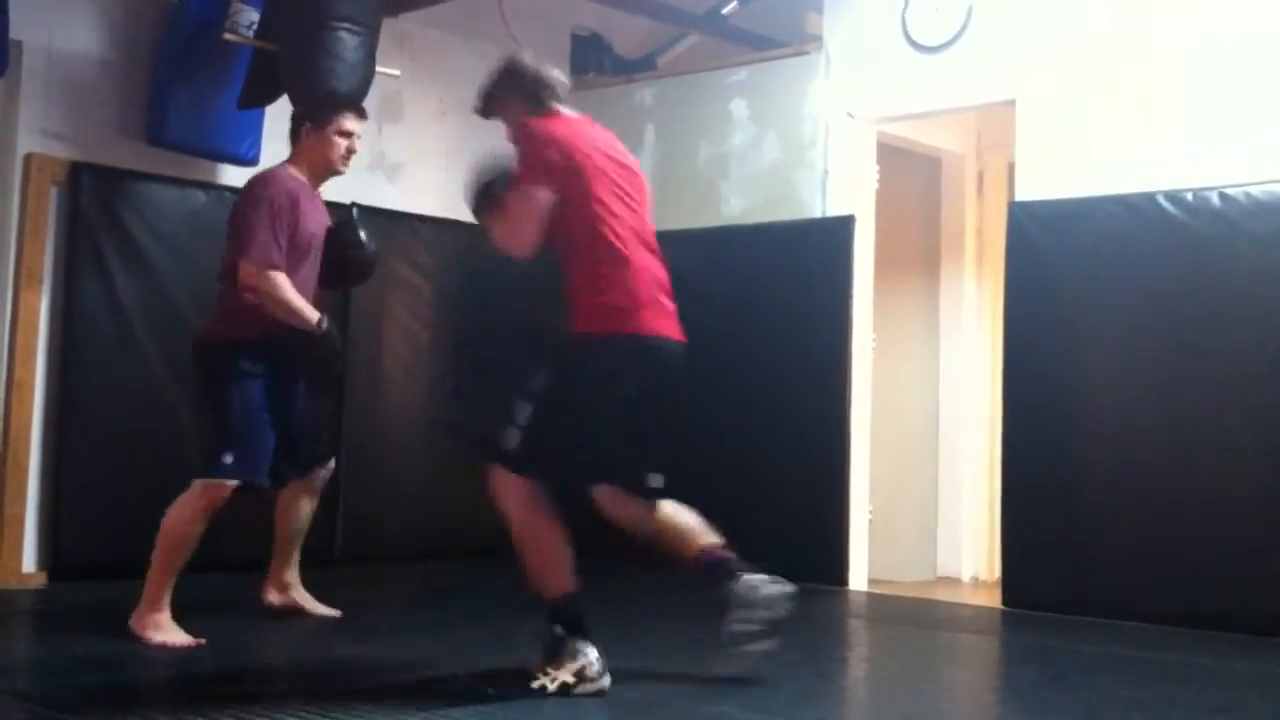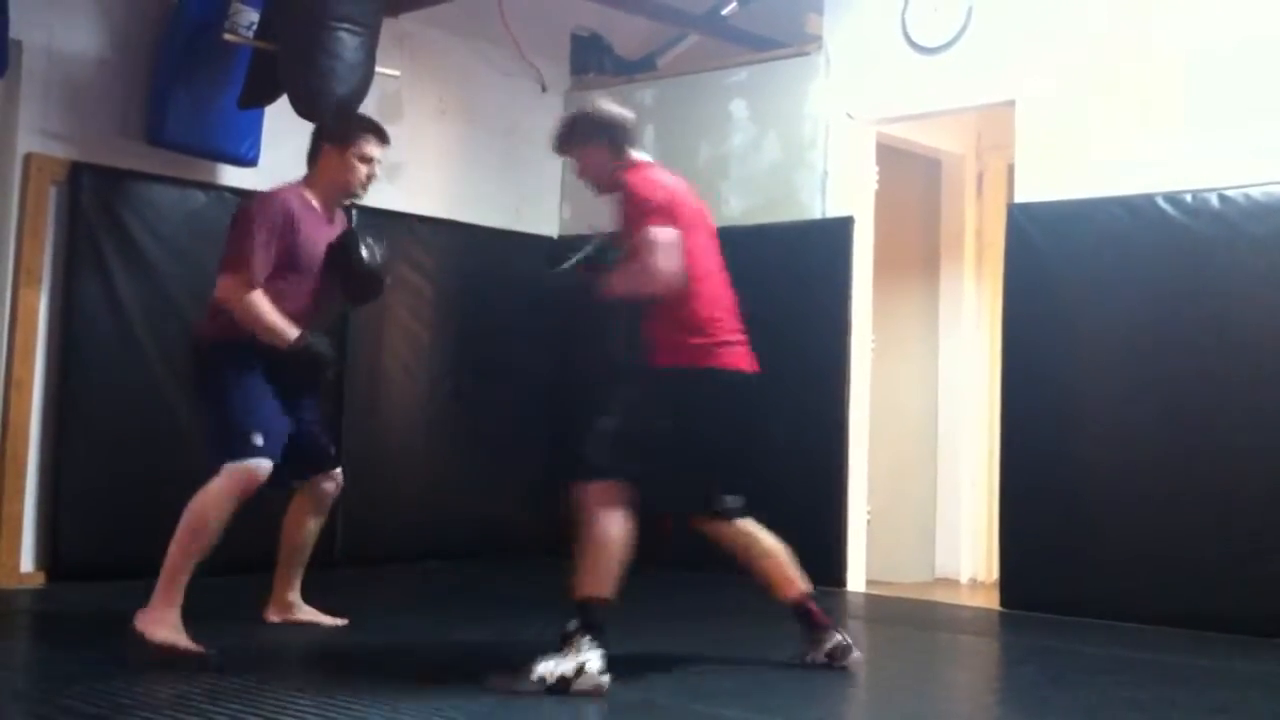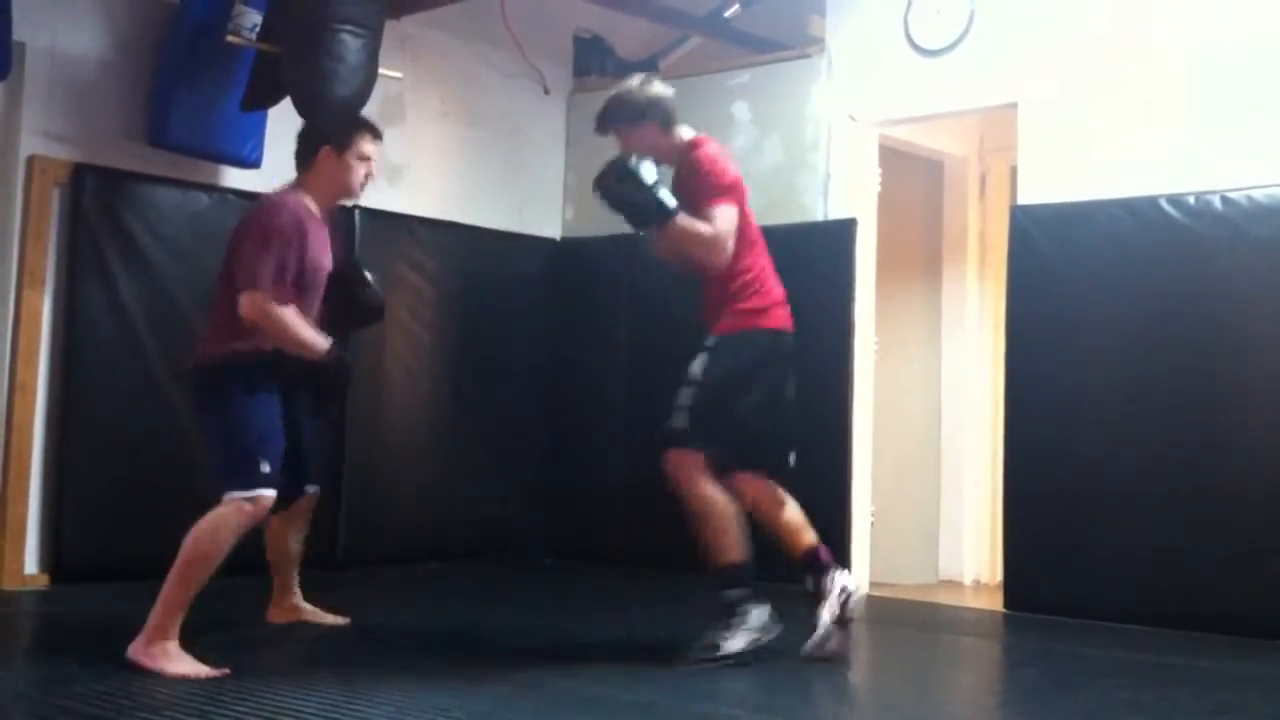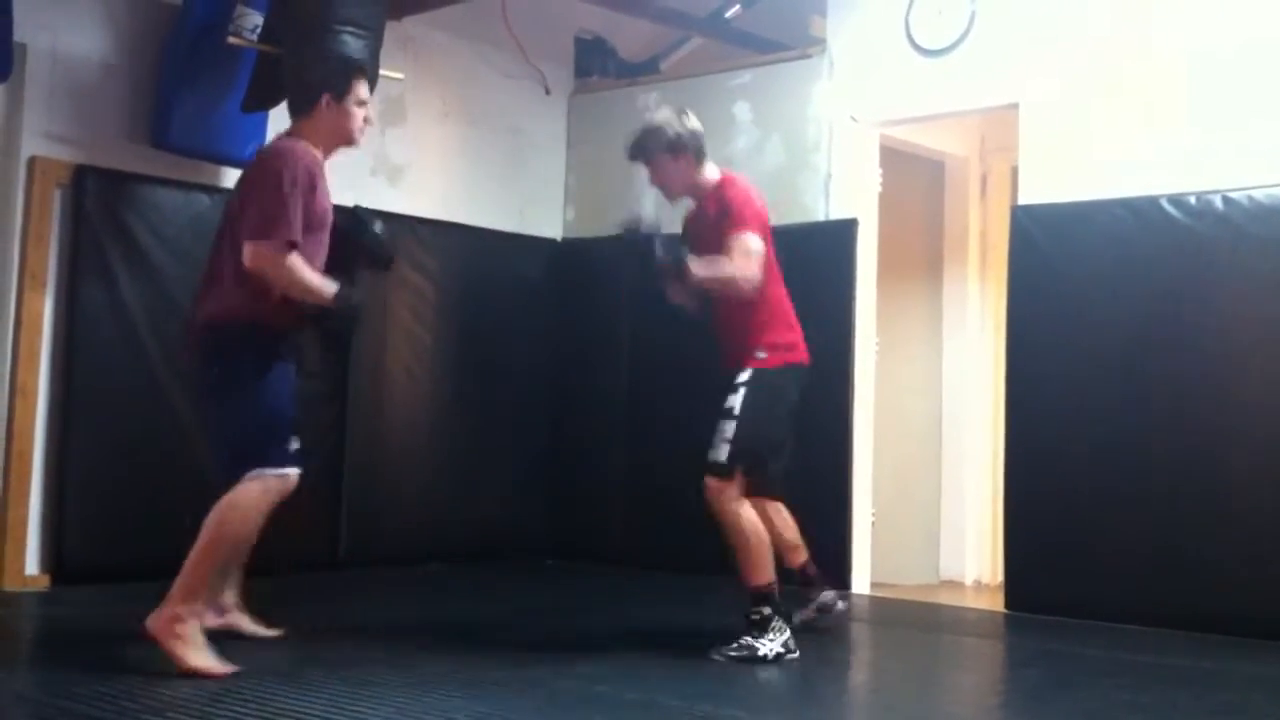
dt=0.2s
person 1, frame 1
left shoulder: (544, 139)
right shoulder: (612, 147)
left elbow: (518, 239)
left wrist: (491, 209)
left hip: (609, 336)
right hip: (659, 336)
left knee: (515, 482)
right knee: (618, 492)
left ankle: (573, 647)
right ankle: (740, 581)
person 1, frame 2
left shoulder: (638, 188)
right shoulder: (673, 188)
left elbow: (659, 275)
left wrist: (598, 282)
right wrist: (612, 267)
left hip: (686, 365)
right hip: (728, 366)
left knee: (603, 490)
right knee: (723, 515)
left ankle: (584, 647)
right ankle: (823, 631)
person 1, frame 3
left shoulder: (703, 160)
right shoulder: (692, 167)
left elbow: (717, 250)
right elbow: (680, 251)
left wrist: (656, 206)
right wrist: (642, 211)
left hip: (747, 328)
right hip: (761, 331)
left knee: (687, 462)
right knee: (749, 475)
left ankle: (745, 605)
right ankle: (827, 578)
person 1, frame 4
left shoulder: (735, 197)
right shoulder: (700, 213)
left elbow: (745, 278)
right elbow: (690, 296)
left wrist: (680, 263)
right wrist: (669, 267)
left hip: (769, 358)
right hip: (762, 361)
left knee: (724, 486)
right knee: (750, 492)
left ankle: (769, 624)
right ankle: (818, 589)
person 2, frame 1
left shoulder: (314, 201)
right shoulder: (273, 188)
right elbow: (258, 276)
right wrist: (319, 324)
left hip: (279, 356)
right hip: (241, 354)
left knee: (314, 469)
right knee: (221, 482)
left ankle: (283, 582)
right ankle: (152, 610)
person 2, frame 2
left shoulder: (336, 220)
right shoulder: (276, 207)
right elbow: (234, 289)
right wrist: (297, 341)
left hip: (283, 364)
right hip: (236, 358)
left knee: (324, 479)
right knee: (251, 468)
left ankle: (285, 599)
right ankle: (162, 608)
person 2, frame 3
left shoulder: (319, 221)
right shoulder: (280, 213)
right elbow: (257, 307)
right wrist: (324, 350)
left hip: (275, 375)
right hip: (236, 374)
left knee: (299, 493)
right knee: (252, 497)
left ankle: (286, 600)
right ankle: (156, 638)
person 2, frame 4
left shoulder: (303, 165)
right shoulder: (290, 161)
right elbow: (262, 257)
left wrist: (331, 287)
right wrist: (335, 296)
left hip: (256, 336)
right hip: (243, 336)
left knee: (265, 474)
right knee: (273, 474)
left ankle: (221, 601)
right ankle: (177, 613)
